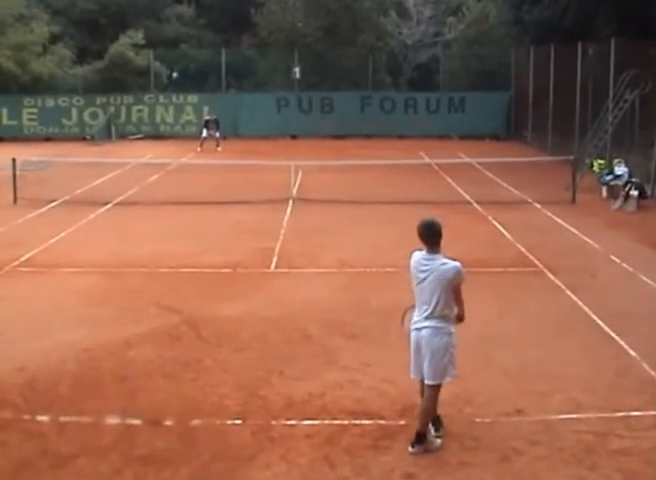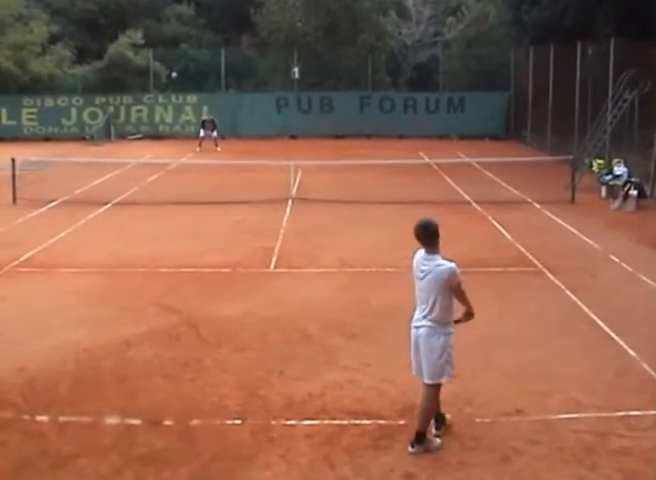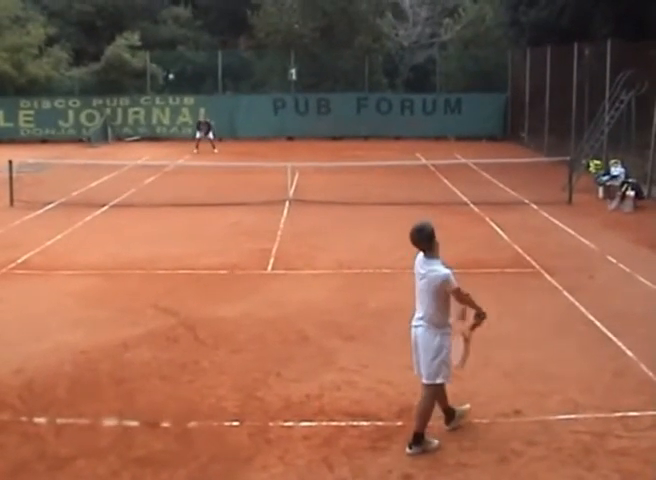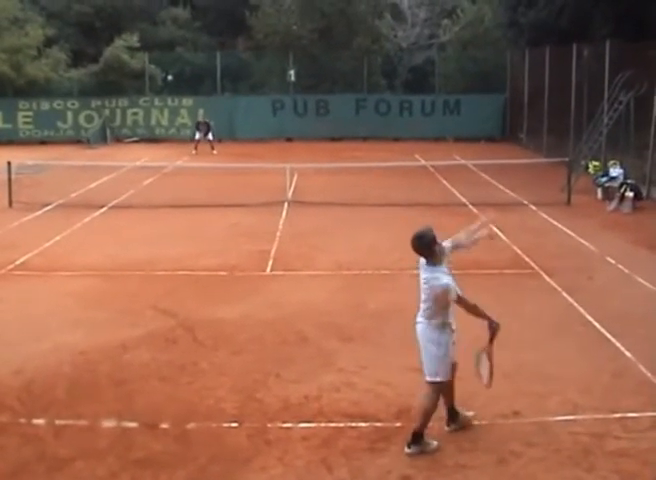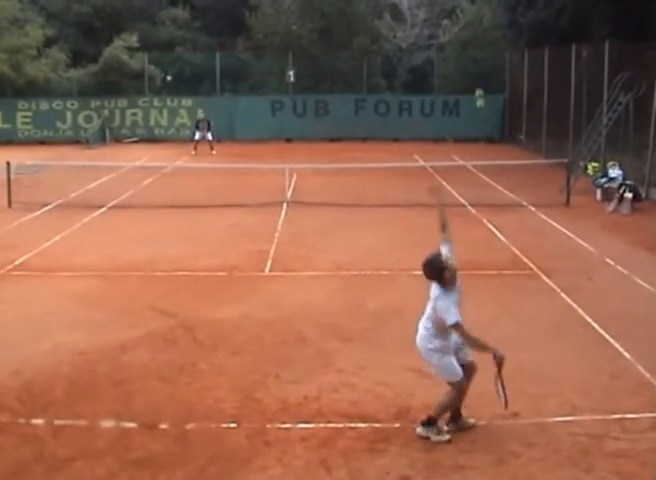
dt=0.2s
person 1, frame 1
left shoulder: (415, 259)
right shoulder: (453, 269)
right elbow: (457, 295)
right wrist: (460, 312)
left hip: (418, 328)
right hip: (439, 332)
left knee: (425, 383)
right knee: (432, 387)
left ankle: (434, 420)
right ankle: (420, 440)
person 1, frame 2
left shoulder: (418, 258)
right shoulder: (448, 269)
right elbow: (459, 293)
right wrist: (469, 310)
left hip: (418, 327)
right hip: (437, 332)
left knee: (429, 382)
right knee: (432, 386)
left ankle: (438, 420)
right ankle: (419, 440)
person 1, frame 3
left shoulder: (420, 259)
right shoulder: (442, 274)
right elbow: (461, 296)
right wrist: (479, 311)
left hip: (420, 327)
right hip: (434, 333)
left knee: (434, 380)
right knee: (430, 387)
left ankle: (450, 415)
right ankle: (417, 441)
person 1, frame 4
left shoulder: (428, 259)
right shoulder: (442, 283)
left elbow: (457, 242)
right elbow: (466, 305)
left wrist: (476, 231)
right wrist: (490, 321)
left hip: (431, 326)
right hip: (435, 331)
left knee: (449, 369)
right knee: (435, 386)
left ankle: (453, 417)
right ankle: (416, 441)
person 1, frame 5
left shoulder: (443, 264)
right shoulder: (444, 302)
left elbow: (445, 232)
right elbow: (465, 336)
left wrist: (442, 208)
right wrist: (493, 351)
left hip: (444, 336)
right hip: (434, 344)
left knee: (469, 368)
right knee: (459, 386)
left ankle: (455, 419)
right ankle: (428, 424)
